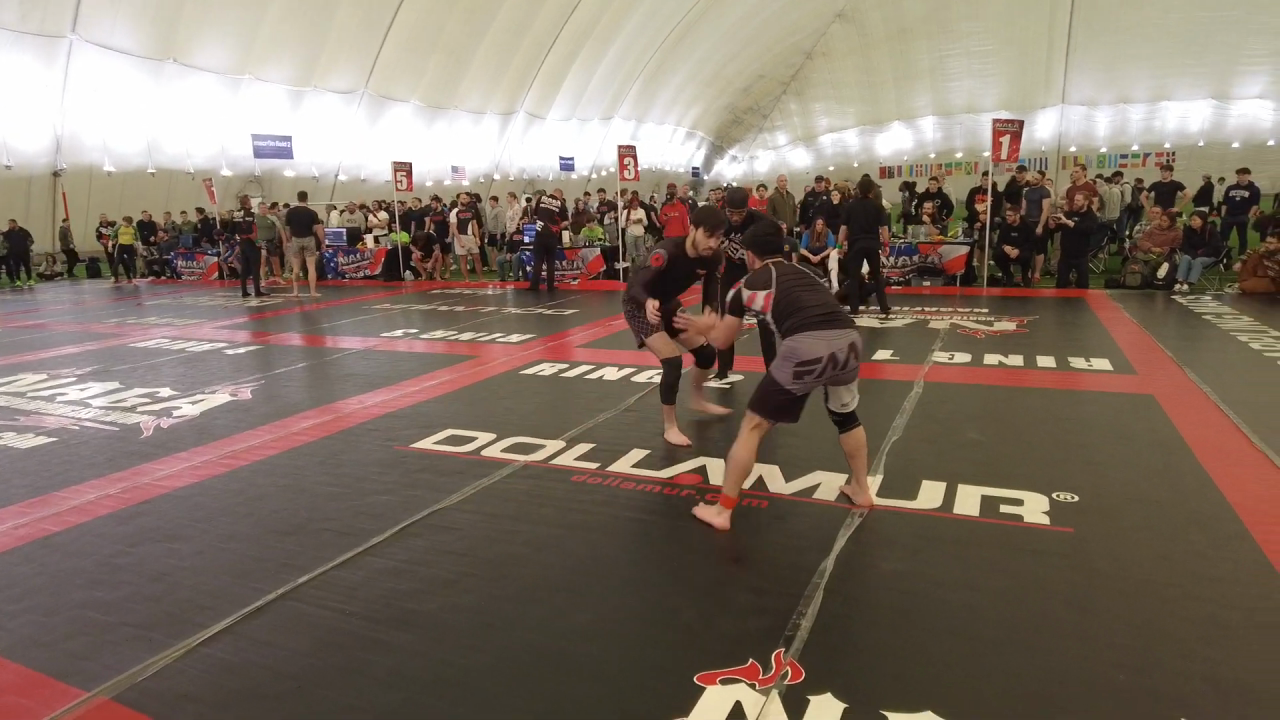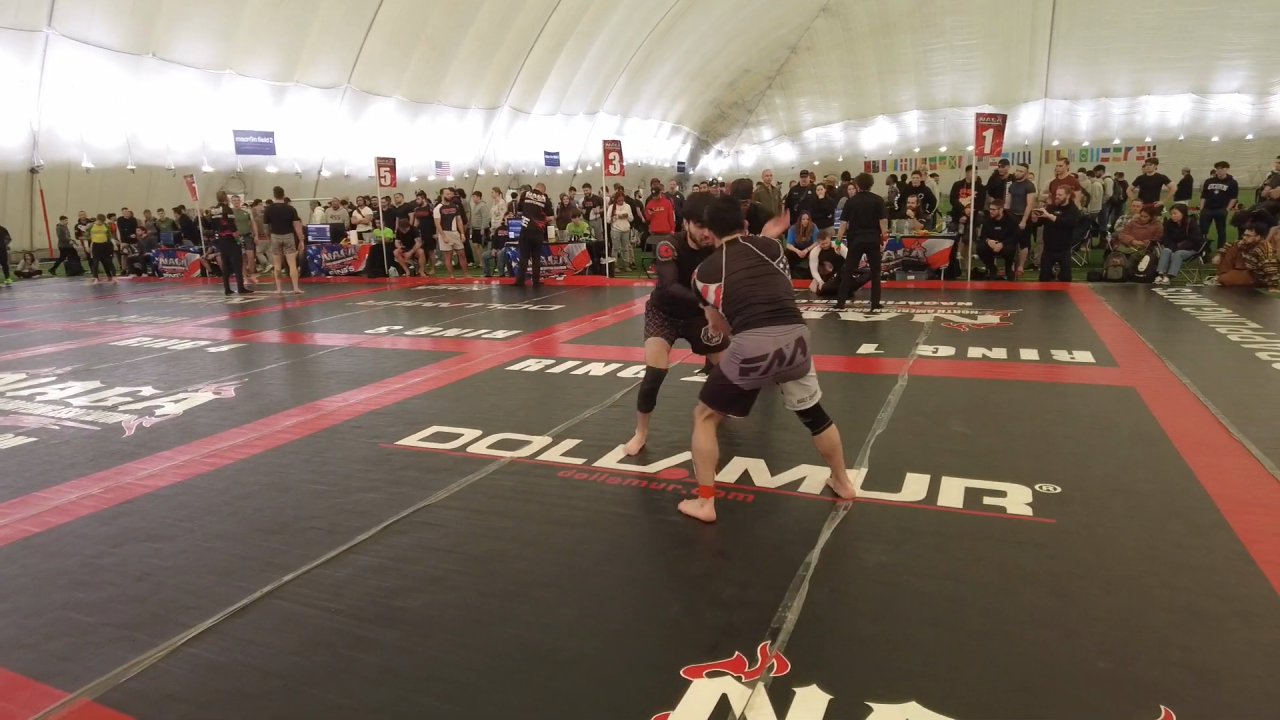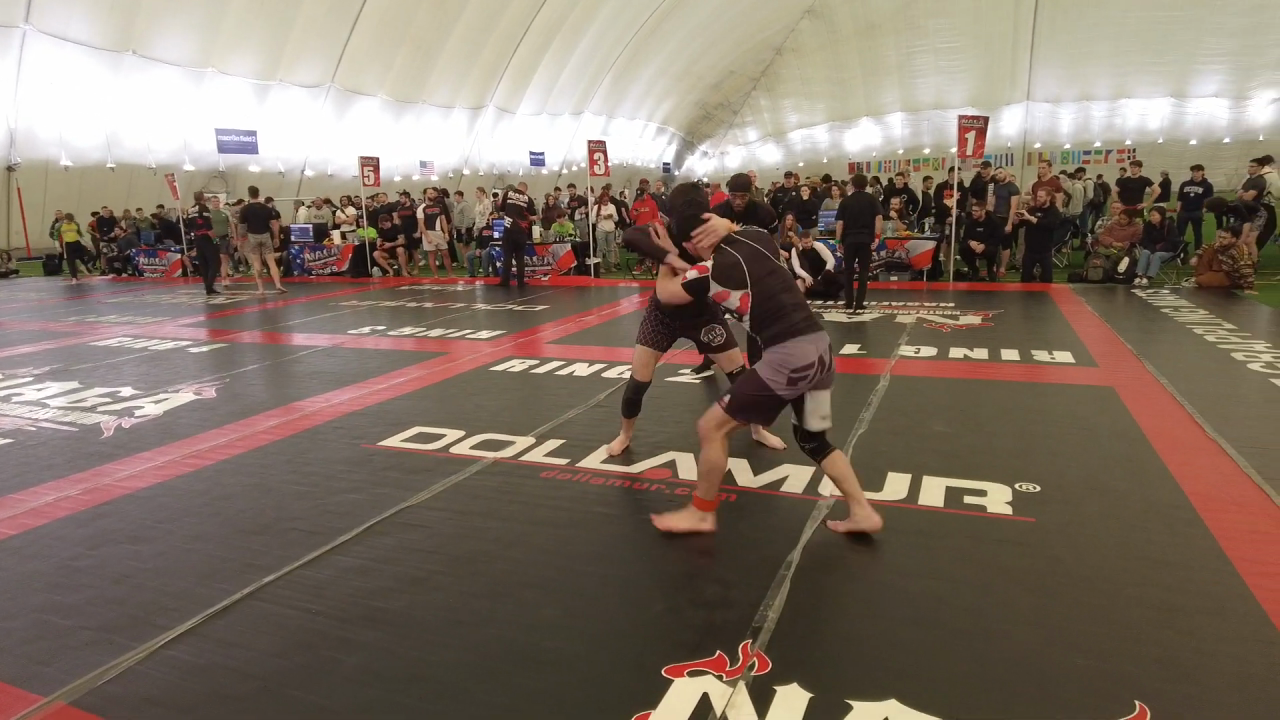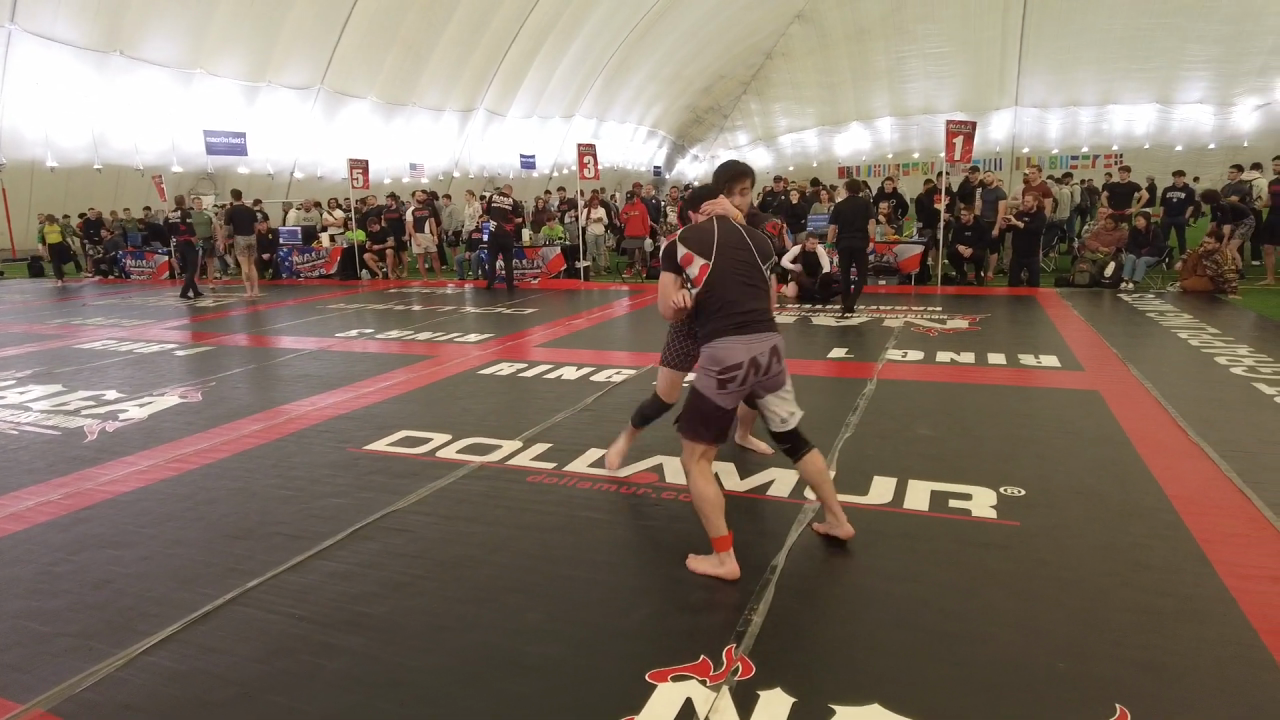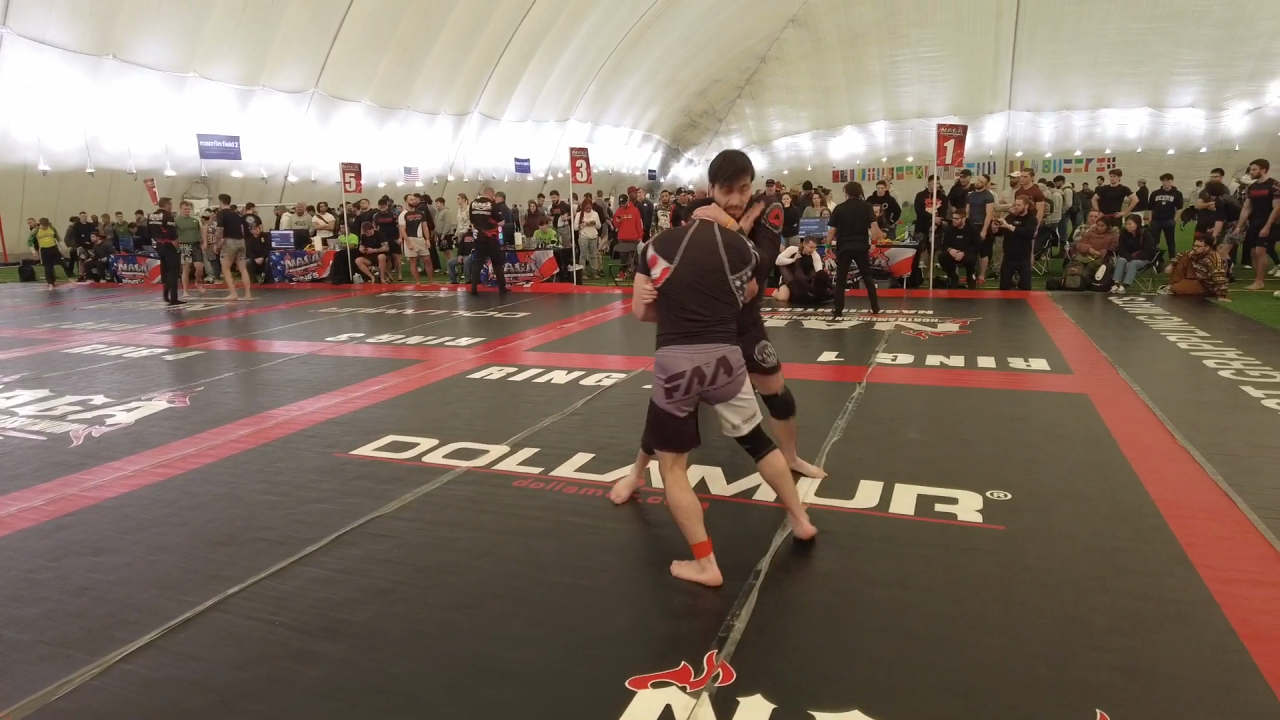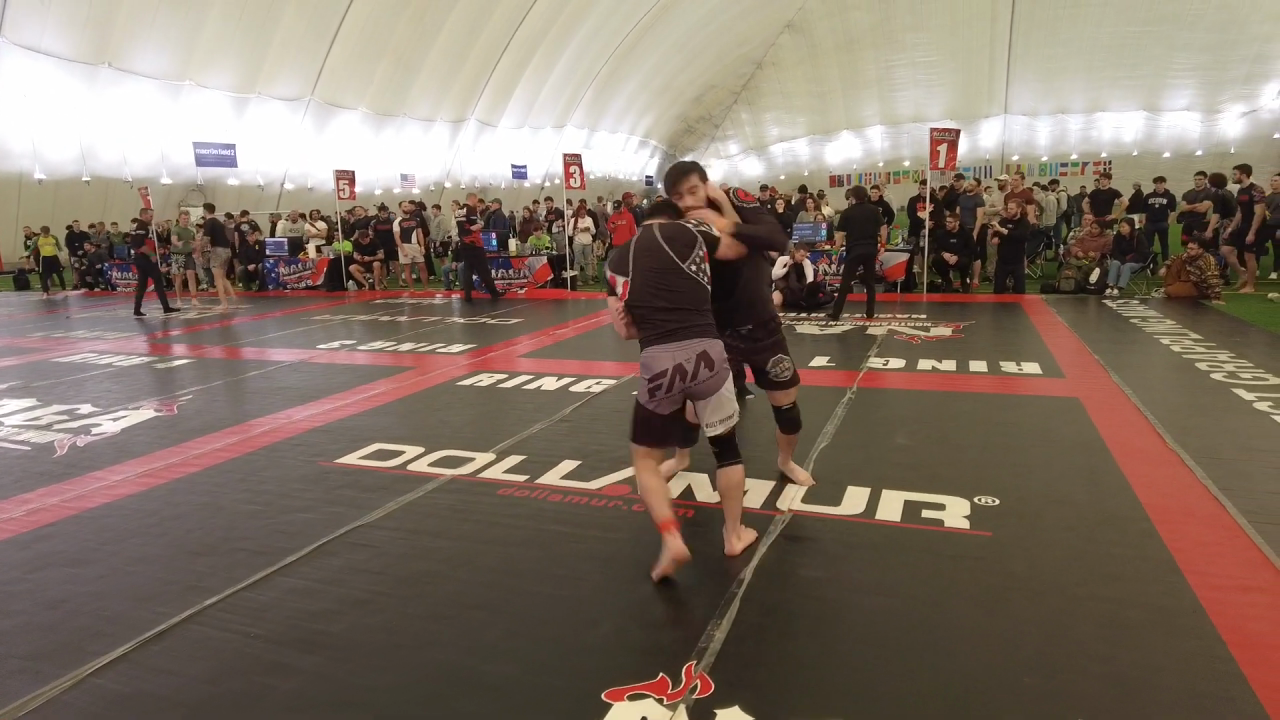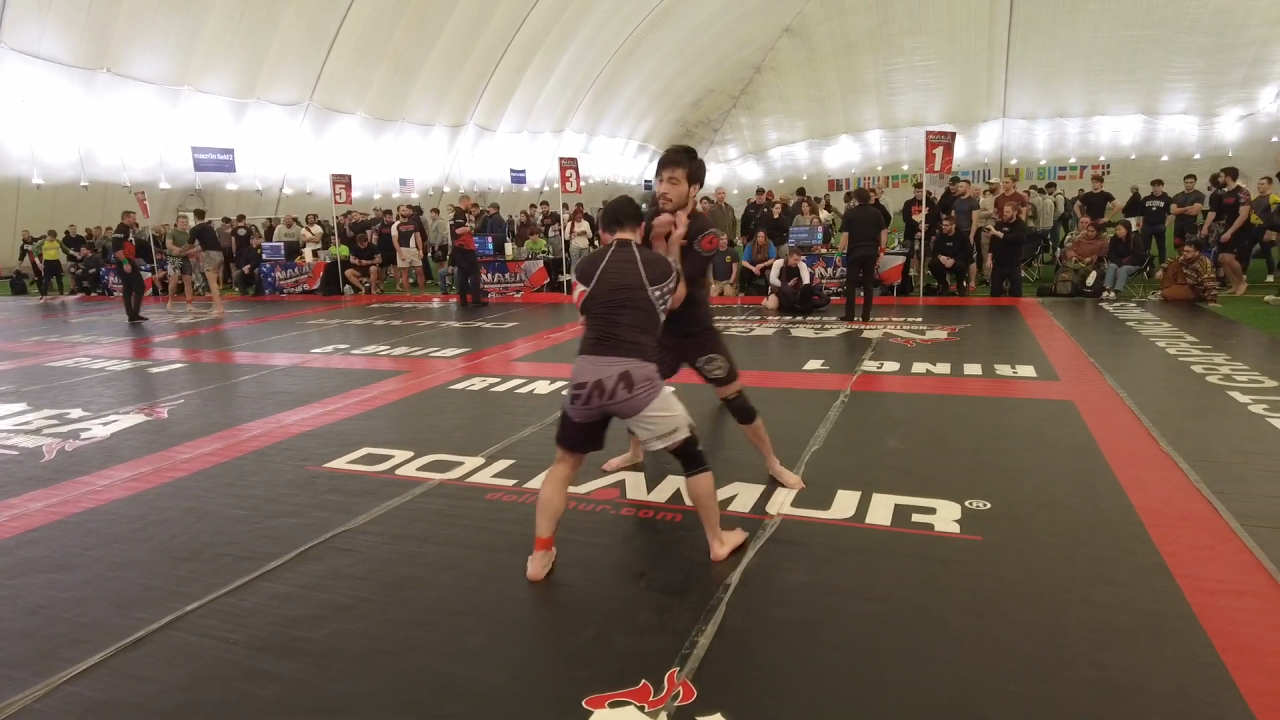
dt=0.3s
person 1, frame 1
left shoulder: (745, 286)
right shoulder: (803, 273)
left elbow: (721, 340)
left wrist: (702, 326)
left hip: (805, 348)
right hip: (848, 340)
left knee: (752, 427)
right knee: (845, 414)
left ankle: (723, 510)
right ankle: (861, 488)
person 1, frame 2
left shoulder: (704, 270)
right shoulder: (770, 247)
left hip: (750, 345)
right hip: (795, 336)
left knee: (705, 416)
right knee: (814, 415)
left ankle: (704, 502)
right ankle: (843, 483)
person 1, frame 3
left shoulder: (711, 271)
right shoulder: (759, 237)
left elbow: (665, 295)
left wrist: (667, 258)
left hip: (787, 355)
right hip: (819, 346)
left knee: (712, 428)
right knee: (814, 440)
left ankle: (702, 513)
right ankle: (862, 511)
person 1, frame 4
left shoulder: (682, 242)
right shoulder: (758, 240)
left elbow: (671, 311)
left hip: (723, 354)
right hip: (768, 346)
left knee: (695, 455)
right knee: (793, 439)
left ankle: (723, 557)
right ankle: (837, 520)
person 1, frame 5
left shoulder: (658, 244)
right shoulder: (742, 247)
left elbow: (641, 312)
left hip: (674, 361)
right hip: (724, 357)
left knee: (672, 465)
right knee: (757, 440)
left ankle: (705, 564)
right ankle: (800, 520)
person 1, frame 6
left shoulder: (616, 260)
right shoulder: (685, 233)
left elbow: (624, 331)
right elbow: (737, 249)
left hip: (657, 363)
right hip: (705, 354)
left knee: (645, 460)
right knee: (727, 446)
left ankle: (672, 541)
right ankle: (734, 536)
person 1, frame 7
left shoulder: (584, 265)
right shoulder: (662, 265)
right elbow: (676, 300)
right wrist: (676, 241)
left hip: (588, 371)
right hip: (637, 375)
left knee: (565, 463)
right knee: (690, 453)
left ankle: (540, 557)
right ankle: (718, 540)
person 2, frame 1
left shoulder: (712, 259)
right shoulder: (667, 251)
left elbow: (710, 296)
right elbow: (636, 287)
left wrist: (711, 310)
right wrist: (648, 303)
left hip: (667, 304)
right hip: (641, 307)
left knee: (707, 353)
right knee: (673, 361)
left ankle: (698, 399)
right ankle: (670, 426)
person 2, frame 2
right shoulder: (670, 245)
right elbow: (670, 288)
right wrist: (703, 297)
left hip: (698, 313)
right hip: (662, 312)
right knee: (655, 372)
right ankle: (641, 433)
person 2, frame 3
right shoulder: (664, 231)
right elbow: (631, 237)
left hip: (704, 310)
right hip: (664, 311)
left knee: (740, 373)
right knee: (638, 381)
left ankle: (757, 429)
right ankle: (625, 434)
person 2, frame 4
left shoulder: (762, 224)
right shoulder: (699, 228)
left elbow: (767, 252)
left wrist: (736, 217)
left hip: (732, 320)
right hip: (691, 320)
left knee: (752, 385)
right knee: (665, 397)
left ankle: (740, 434)
right ankle: (627, 438)
person 2, frame 5
left shoulder: (768, 211)
right shoulder: (696, 226)
left elbow: (763, 262)
left wrist: (729, 226)
left hip: (747, 323)
right hip: (703, 328)
left knee: (778, 394)
right knee: (673, 404)
left ankle: (790, 456)
right ankle: (637, 470)
person 2, frame 6
left shoulder: (736, 203)
left elbow: (775, 239)
left wrist: (730, 226)
left hip: (763, 330)
right hip: (718, 333)
left knee: (786, 406)
left ankle: (786, 461)
right ankle: (680, 456)
person 2, frame 7
left shoulder: (702, 230)
right shoulder: (653, 219)
left elbow: (683, 286)
left wrist: (670, 243)
left hip: (693, 331)
right hip: (657, 328)
left knee: (735, 398)
left ankle: (773, 464)
right ankle: (636, 452)
